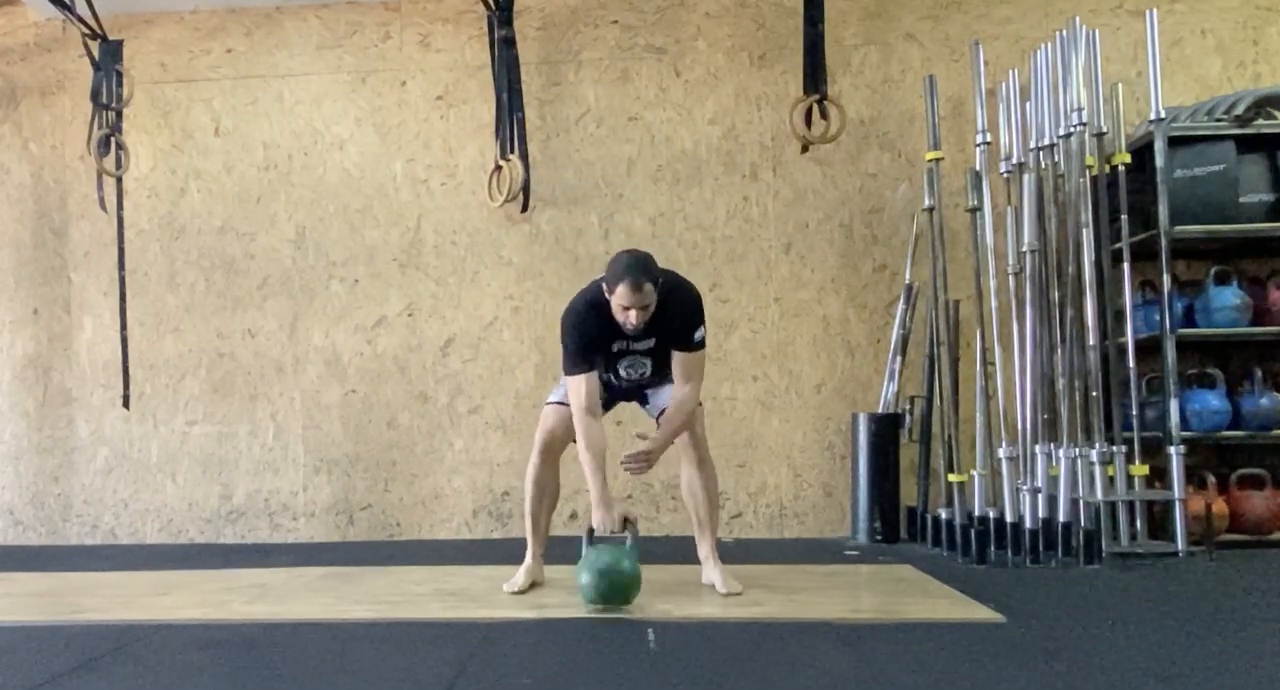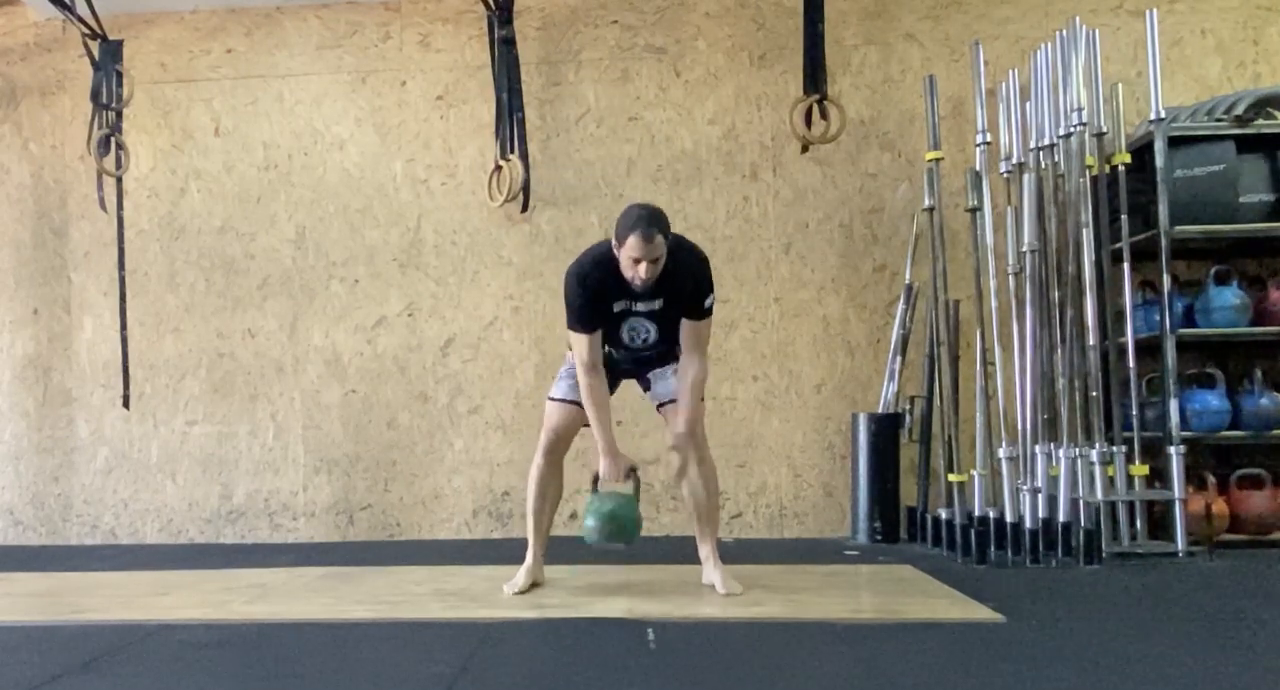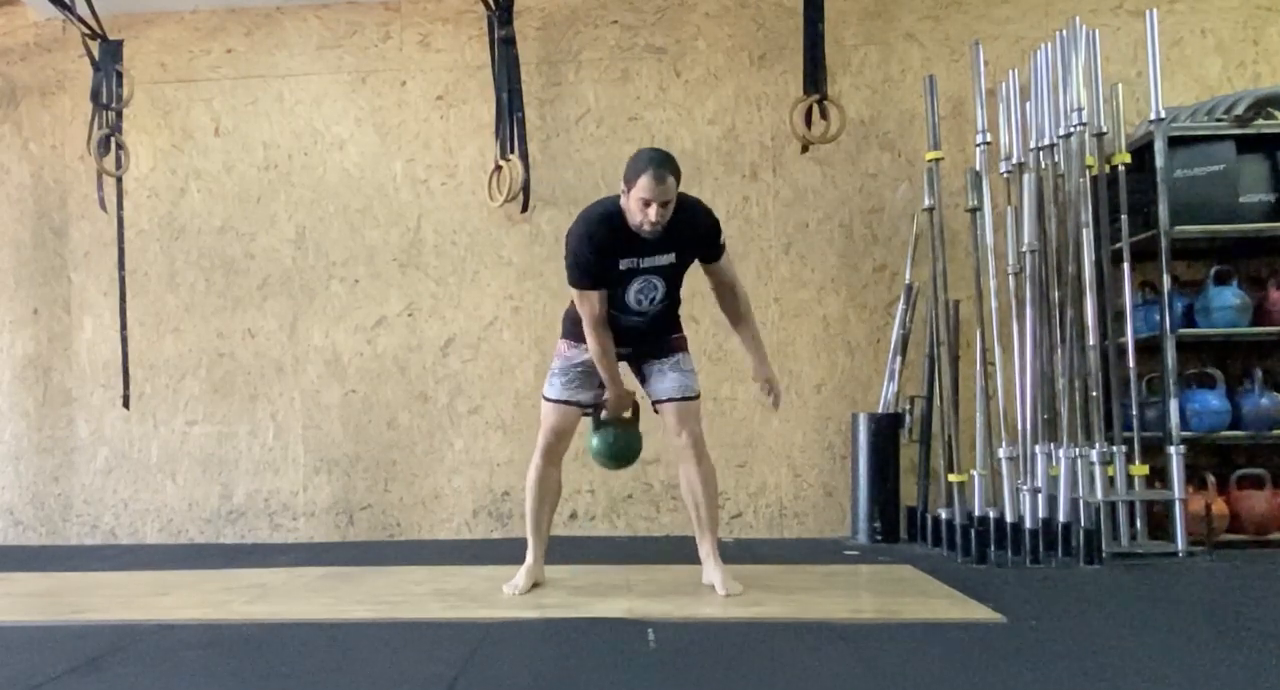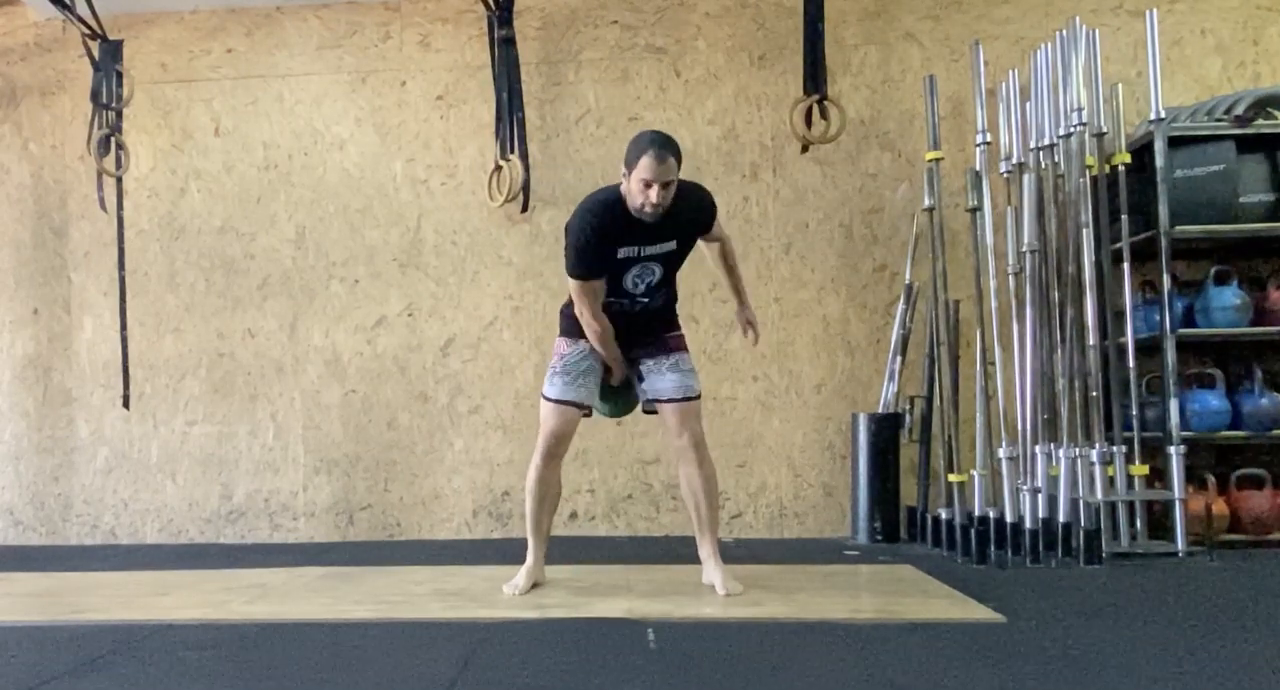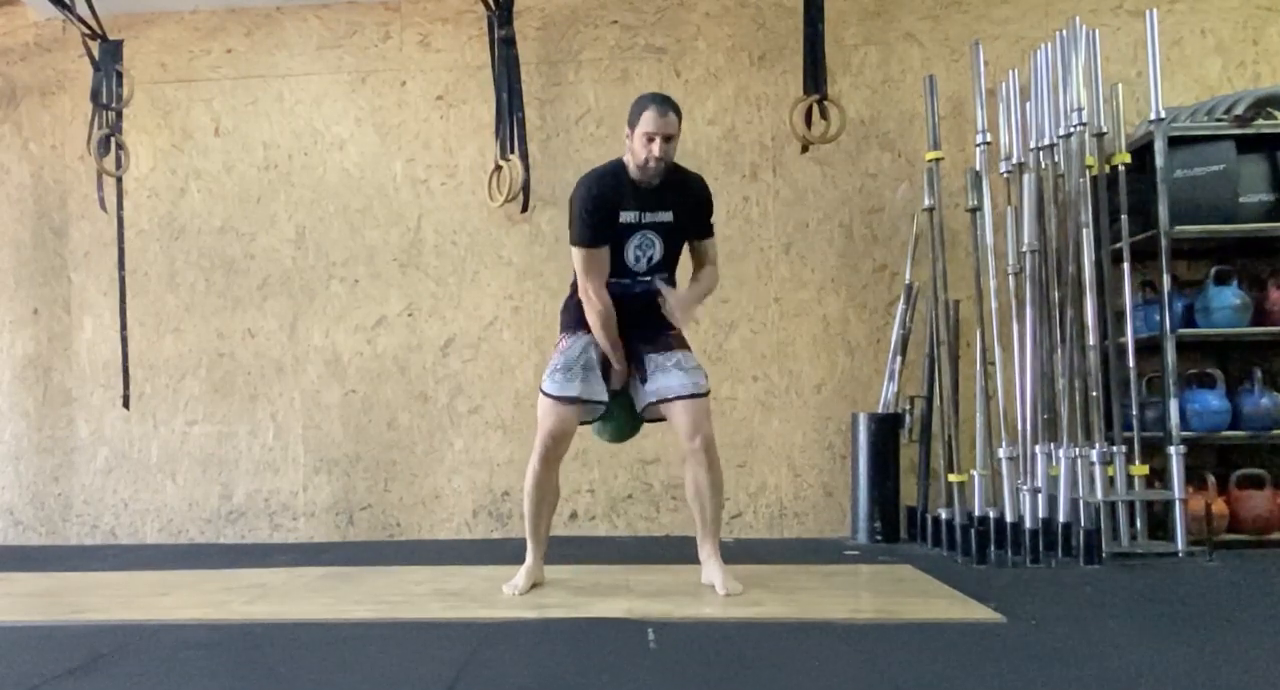
dt=0.2s
person 1, frame 1
left shoulder: (683, 299)
right shoulder: (581, 315)
left elbow: (689, 388)
right elbow: (587, 413)
left wrist: (658, 445)
right wrist: (600, 500)
left hip: (661, 375)
right hip: (596, 377)
left knee: (695, 440)
right knee: (546, 442)
left ankle: (711, 562)
right ankle: (532, 562)
person 1, frame 2
left shoulder: (691, 264)
right shoulder: (586, 273)
left elbow: (693, 354)
right elbow: (589, 368)
left wrist: (684, 426)
right wrist: (607, 452)
left hip: (663, 355)
right hip: (601, 356)
left knee: (694, 441)
right knee: (551, 442)
left ankle: (711, 562)
right ankle: (533, 562)
person 1, frame 3
left shoulder: (696, 220)
right shoulder: (590, 230)
left elbow: (725, 284)
right elbow: (593, 321)
left wrist: (758, 355)
right wrist: (615, 389)
left hip: (660, 336)
right hip: (591, 338)
left knee: (689, 439)
right knee: (550, 440)
left ankle: (712, 562)
right ankle: (533, 562)
person 1, frame 4
left shoulder: (695, 203)
right shoulder: (591, 220)
left elbow: (720, 241)
right elbow: (589, 310)
left wrist: (743, 304)
right wrist: (615, 363)
left hip: (657, 331)
right hip: (588, 333)
left knee: (690, 438)
right knee: (550, 444)
left ankle: (712, 562)
right ankle: (533, 563)
person 1, frame 5
left shoulder: (692, 192)
right shoulder: (595, 189)
left elbow: (707, 264)
right elbow: (591, 285)
left wrist: (689, 298)
right wrist: (616, 358)
left hip: (658, 334)
right hip: (590, 332)
left knee: (699, 438)
right knee: (547, 444)
left ankle: (712, 562)
right ankle: (532, 563)
